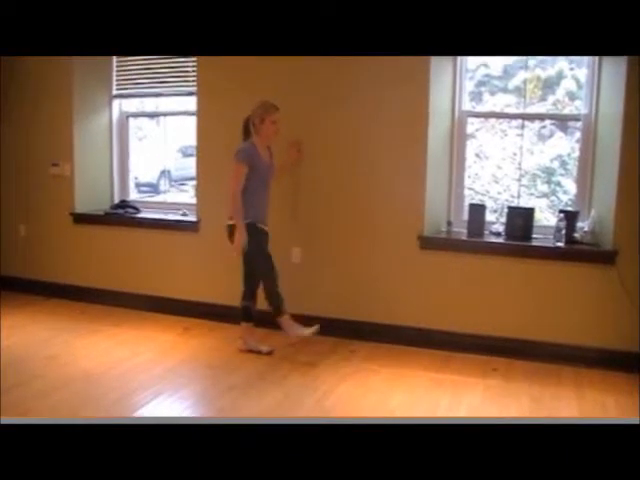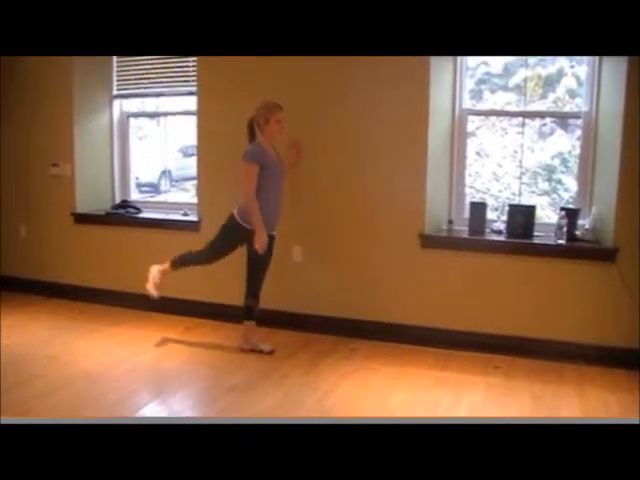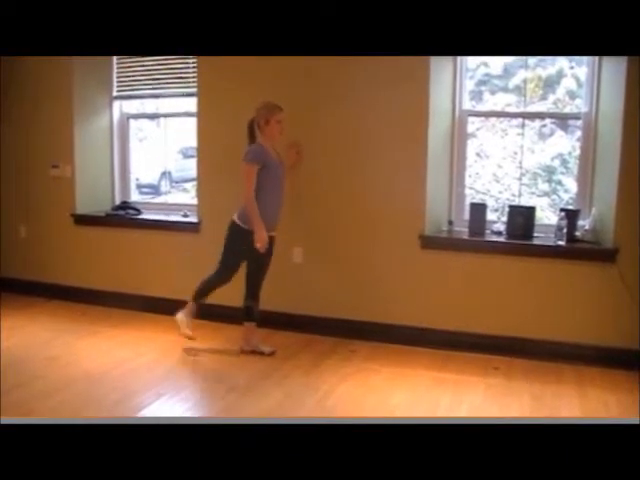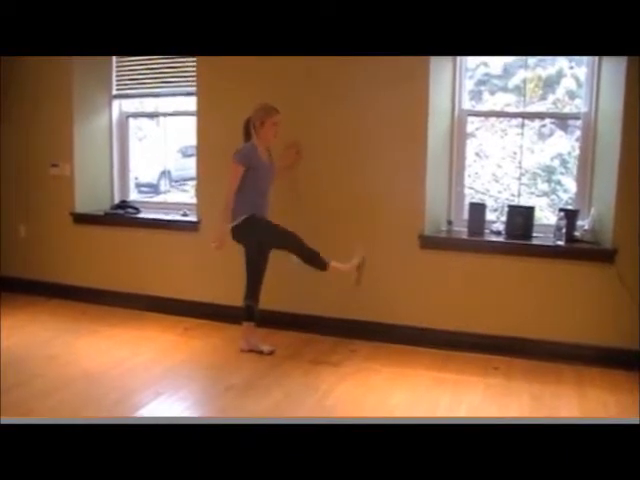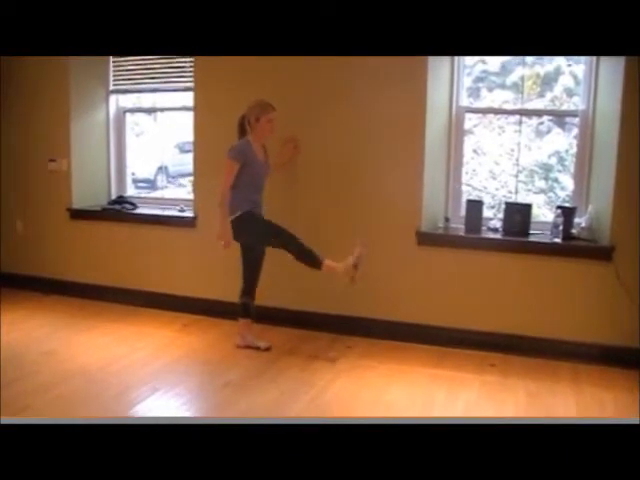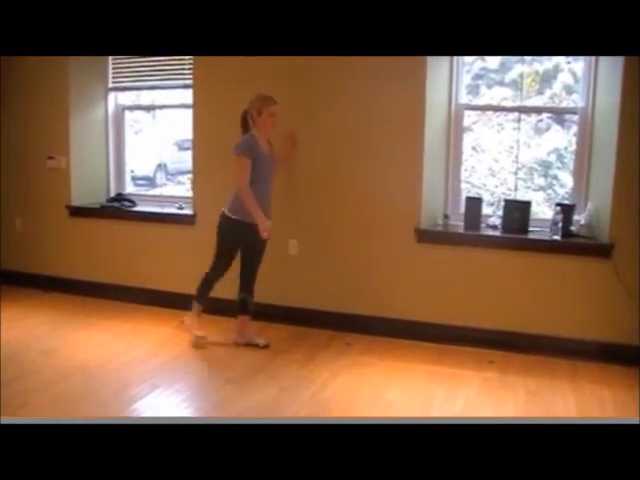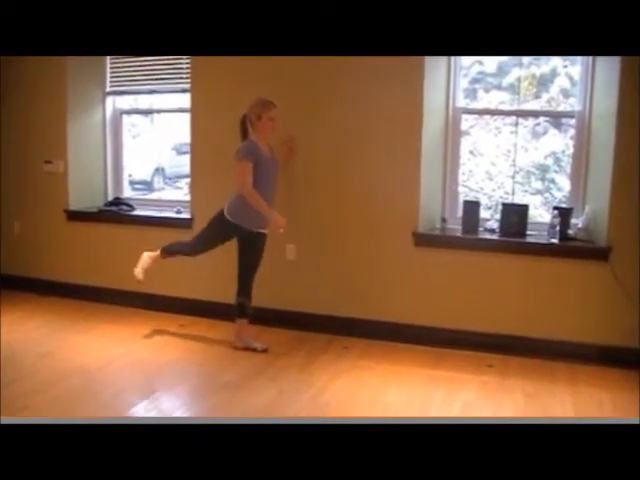
dt=0.3s
person 1, frame 1
left shoulder: (268, 150)
right shoulder: (245, 151)
right elbow: (235, 192)
left wrist: (289, 162)
right wrist: (240, 229)
left hip: (257, 227)
right hip: (243, 225)
left knee: (255, 280)
right knee: (268, 271)
left ankle: (248, 338)
right ankle: (287, 324)
person 1, frame 2
left shoulder: (274, 151)
right shoulder: (254, 151)
right elbow: (249, 194)
left wrist: (288, 163)
right wrist: (259, 229)
left hip: (266, 229)
right hip: (244, 224)
left knee: (255, 284)
right knee: (207, 255)
left ankle: (249, 337)
right ankle: (160, 270)
person 1, frame 3
left shoulder: (275, 153)
right shoulder: (256, 151)
right elbow: (248, 194)
left wrist: (289, 164)
right wrist: (258, 229)
left hip: (266, 231)
right hip: (247, 227)
left knee: (255, 284)
right knee: (223, 273)
left ankle: (250, 339)
right ankle: (187, 312)
person 1, frame 4
left shoulder: (267, 153)
right shoulder: (245, 152)
right elbow: (230, 193)
left wrist: (286, 163)
right wrist: (224, 228)
left hip: (258, 223)
right hip: (244, 222)
left knee: (255, 281)
right knee: (292, 241)
left ankle: (248, 338)
right ankle: (344, 269)
person 1, frame 5
left shoulder: (262, 149)
right shoulder: (240, 149)
right elbow: (225, 189)
left wrist: (285, 157)
right wrist: (225, 225)
left hip: (253, 220)
right hip: (240, 218)
left knee: (252, 278)
right knee: (288, 241)
left ankle: (245, 335)
right ankle: (339, 268)
person 1, frame 6
left shoulder: (269, 144)
right shoulder: (246, 144)
right elbow: (243, 185)
left wrist: (285, 154)
right wrist: (260, 218)
left hip: (258, 220)
right hip: (237, 219)
left knee: (249, 276)
right knee: (219, 267)
left ankle: (244, 331)
right ankle: (194, 316)
person 1, frame 7
left shoulder: (268, 149)
right shoulder: (247, 149)
right elbow: (246, 189)
left wrist: (284, 157)
right wrist: (271, 214)
left hip: (257, 227)
right hip: (235, 219)
left knee: (246, 280)
right knee: (194, 247)
left ankle: (241, 335)
right ankle: (151, 257)
